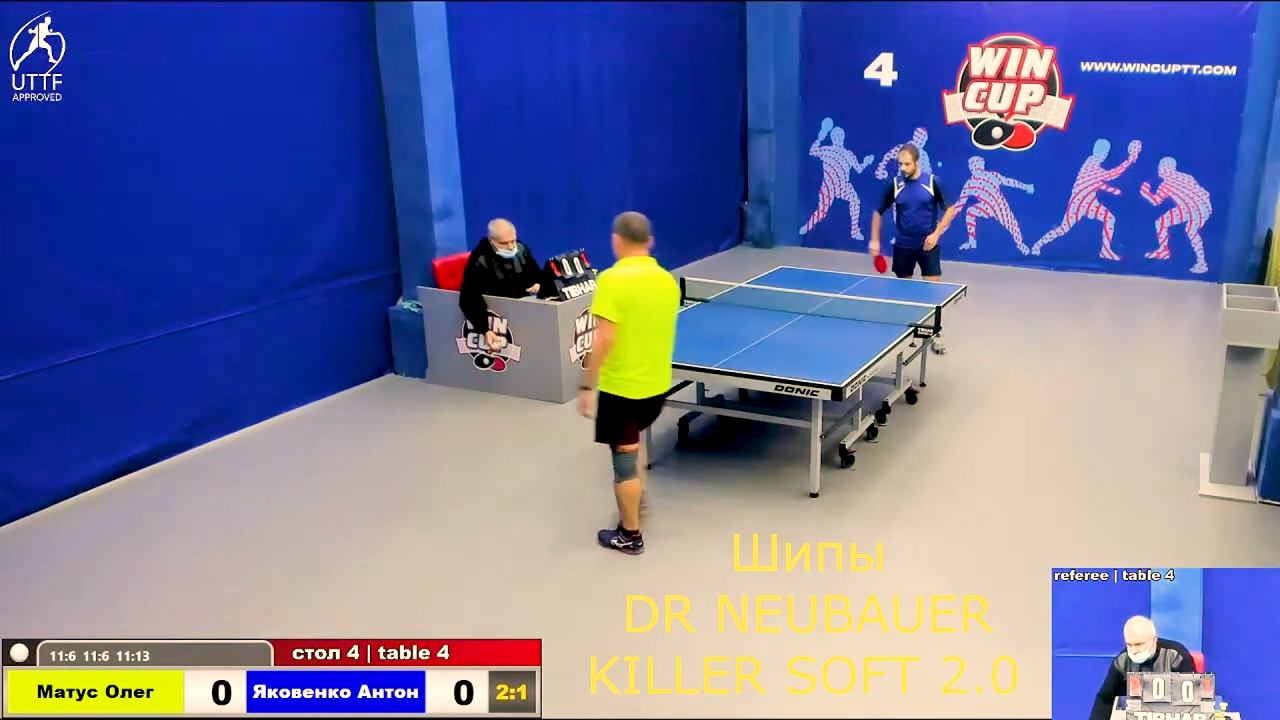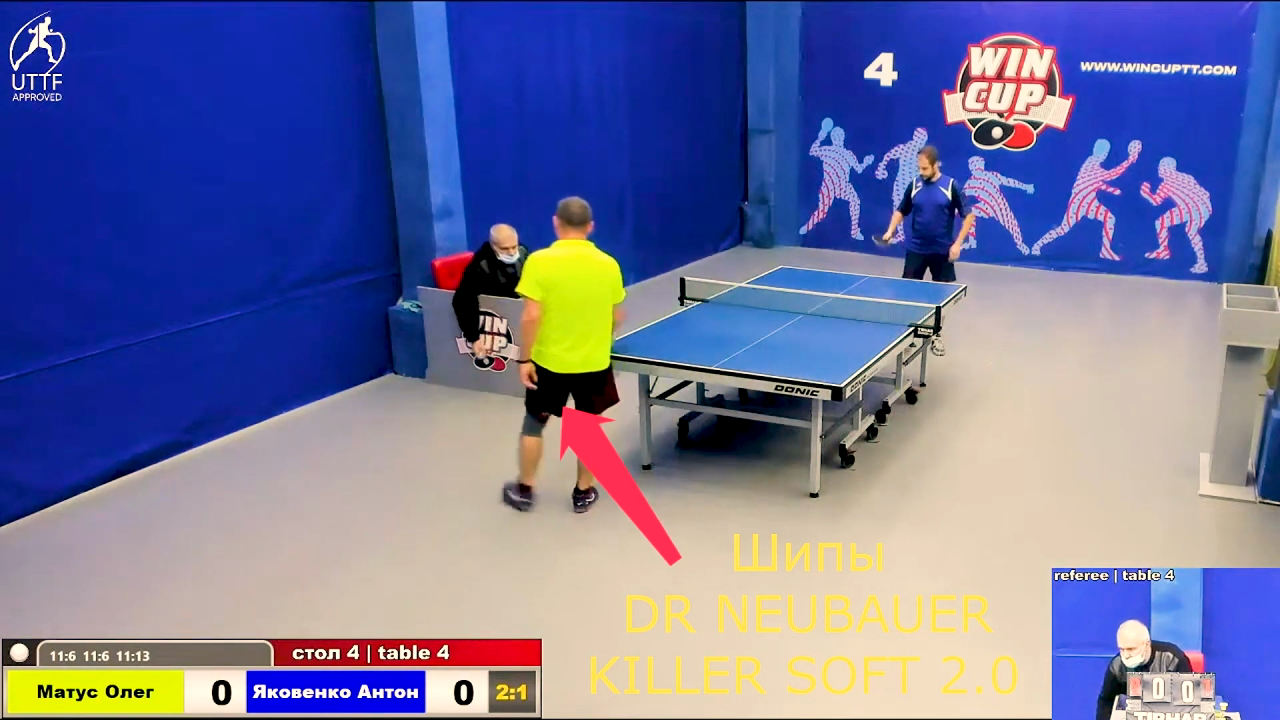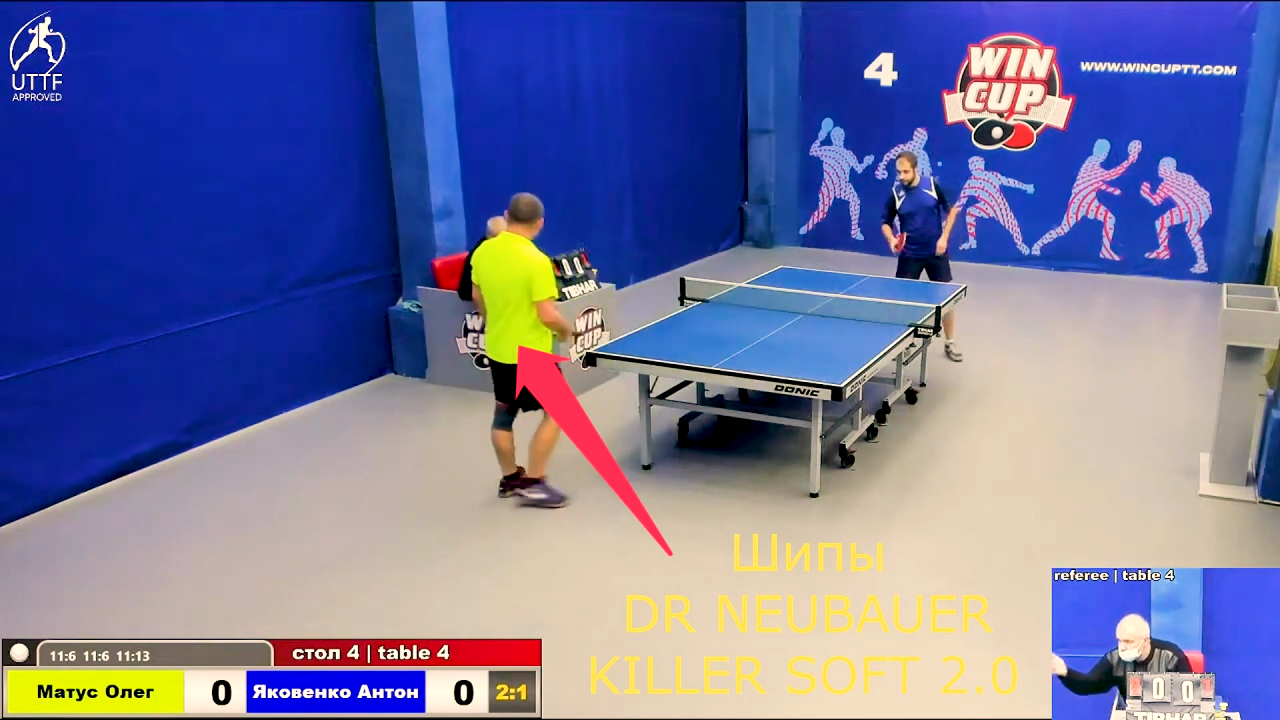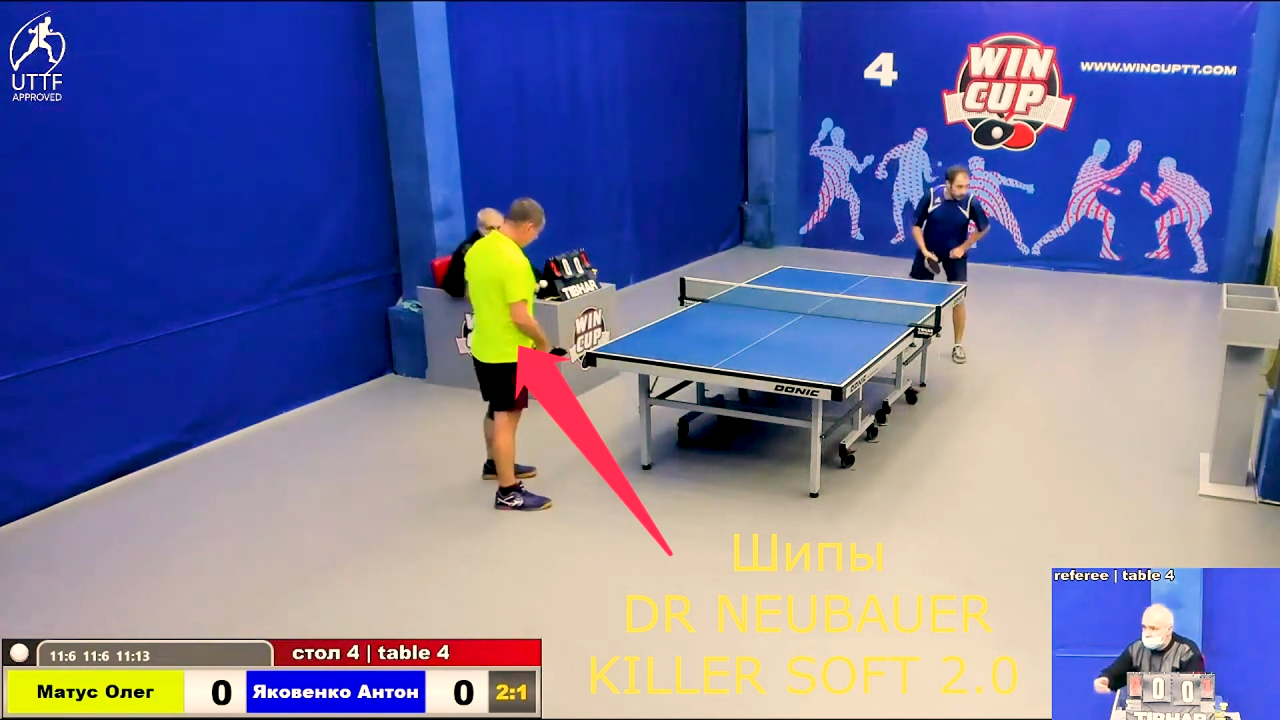
dt=0.7s
person 1, frame 1
left shoulder: (612, 279)
right shoulder: (668, 281)
left elbow: (604, 338)
left wrist: (586, 386)
left hip: (621, 385)
right hip: (658, 383)
left knee: (624, 456)
right knee: (631, 442)
left ankle: (630, 534)
right ankle: (632, 506)
person 1, frame 2
left shoulder: (540, 261)
right shoulder: (608, 264)
left elbow: (532, 316)
right elbow: (616, 318)
left wrist: (526, 360)
left hip: (550, 362)
right hip: (594, 363)
left knee: (534, 423)
left ankle: (524, 489)
right ankle: (583, 492)
person 1, frame 3
left shoulder: (483, 252)
right shoulder: (536, 261)
right elbow: (548, 315)
right wrist: (566, 331)
left hip: (498, 351)
left knee: (503, 414)
right knee: (555, 415)
left ankle: (510, 478)
right ankle: (532, 483)
person 1, frame 4
left shoulder: (481, 247)
right shoulder: (514, 261)
right elbow: (520, 317)
right wrist: (542, 342)
left hip: (487, 348)
right hip: (505, 354)
left knee: (497, 410)
right knee: (507, 419)
left ankle: (496, 463)
right ankle: (508, 492)
person 2, frame 1
left shoulder: (932, 182)
right shoulder: (895, 184)
left elbow: (950, 209)
right elbow: (879, 211)
left wrist: (936, 233)
right wrist: (875, 240)
left hip: (928, 244)
right hip: (904, 245)
left ankle: (935, 333)
person 2, frame 2
left shoulder: (951, 186)
right shoulder: (914, 185)
left elbow: (968, 216)
right elbow: (901, 211)
left wrist: (957, 243)
right wrist: (891, 230)
left hip: (942, 251)
right hip: (915, 249)
left ankle: (935, 336)
person 2, frame 3
left shoulder: (932, 185)
right shoulder: (895, 193)
left elbow: (951, 210)
right elbow: (886, 223)
left wrist: (944, 237)
right wrist: (892, 239)
left hip: (936, 251)
right hip: (910, 254)
left ankle: (950, 342)
person 2, frame 4
left shoulder: (971, 203)
right shoulder: (931, 196)
left elbow: (983, 228)
right elbow: (916, 225)
left wrist: (962, 248)
right wrist: (925, 250)
left hip: (955, 253)
right hip: (929, 252)
left ankle: (958, 345)
